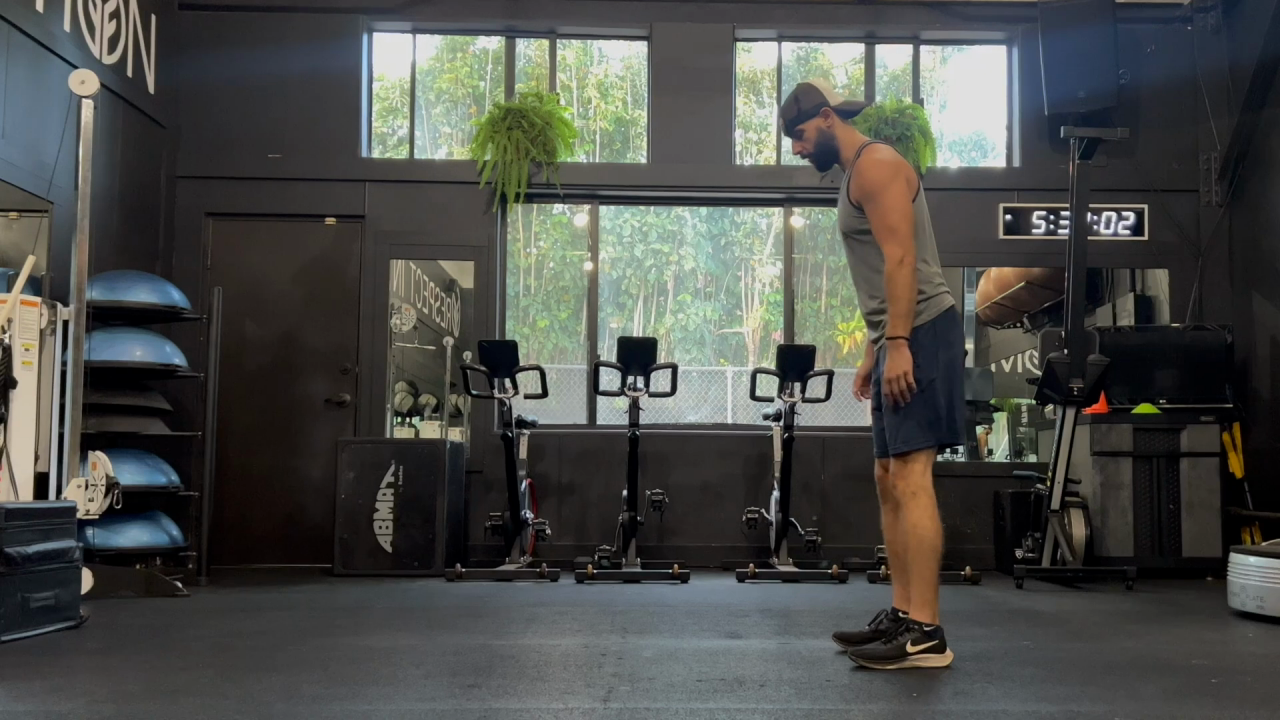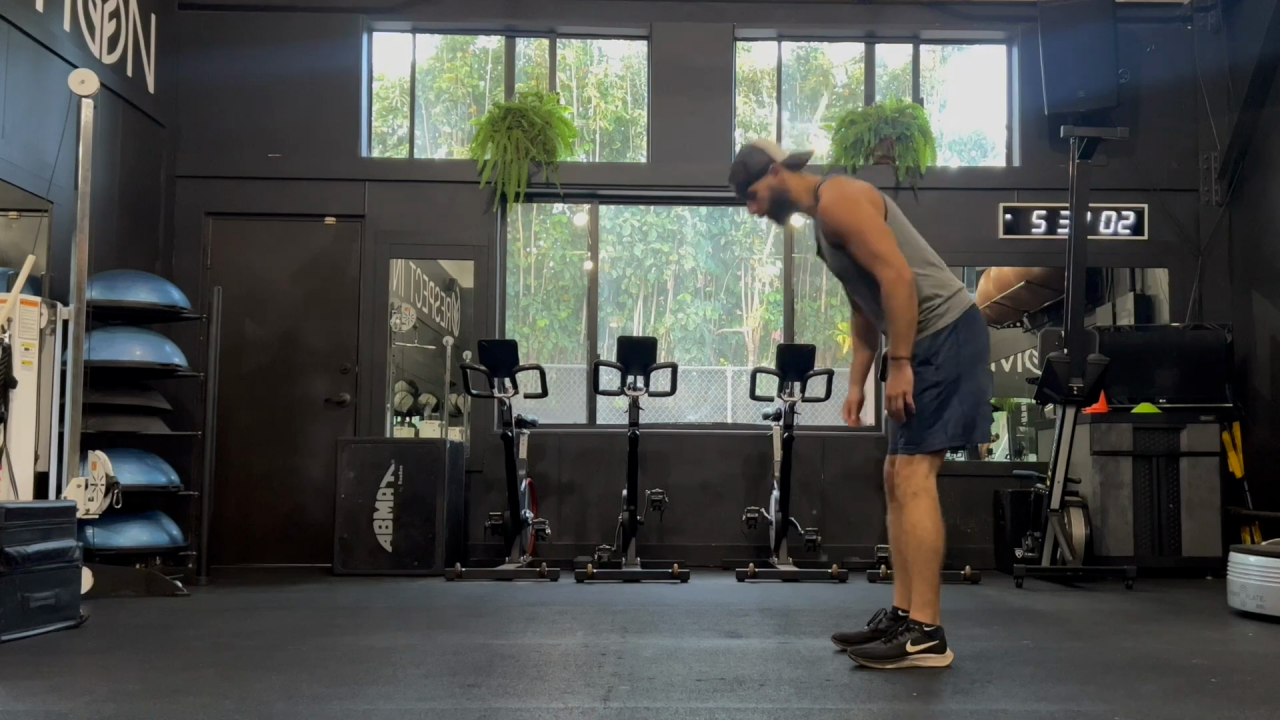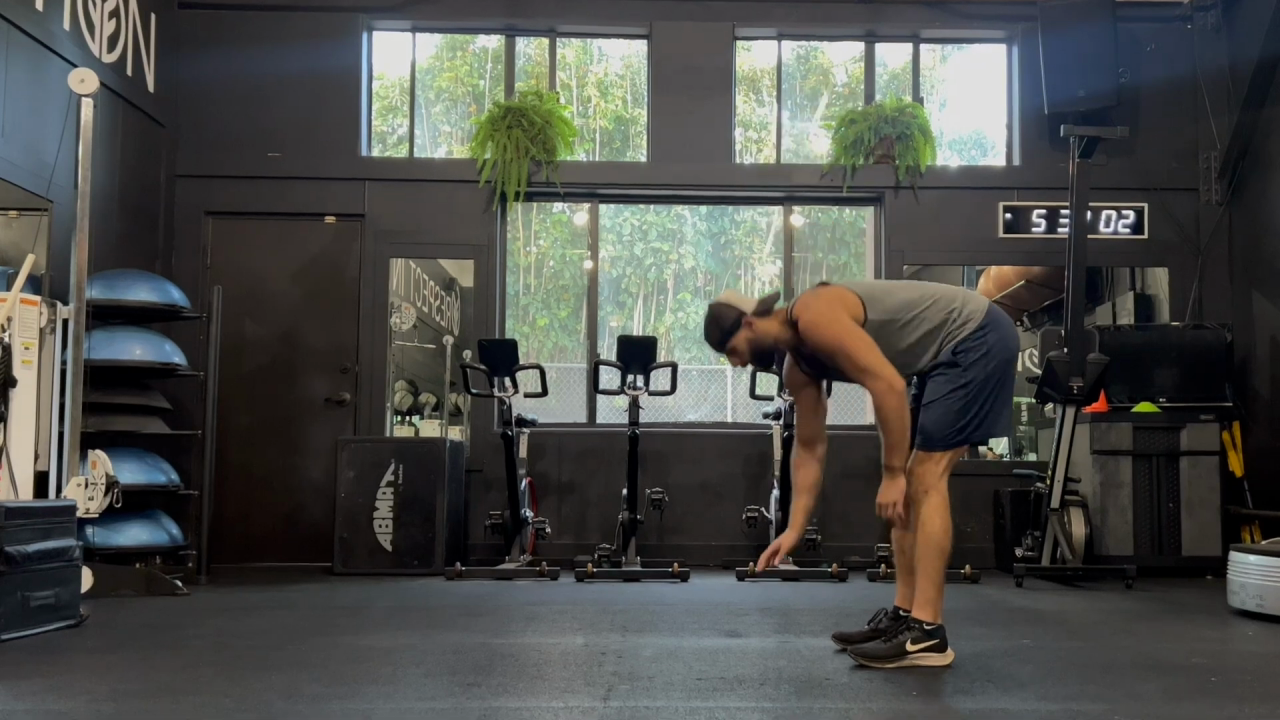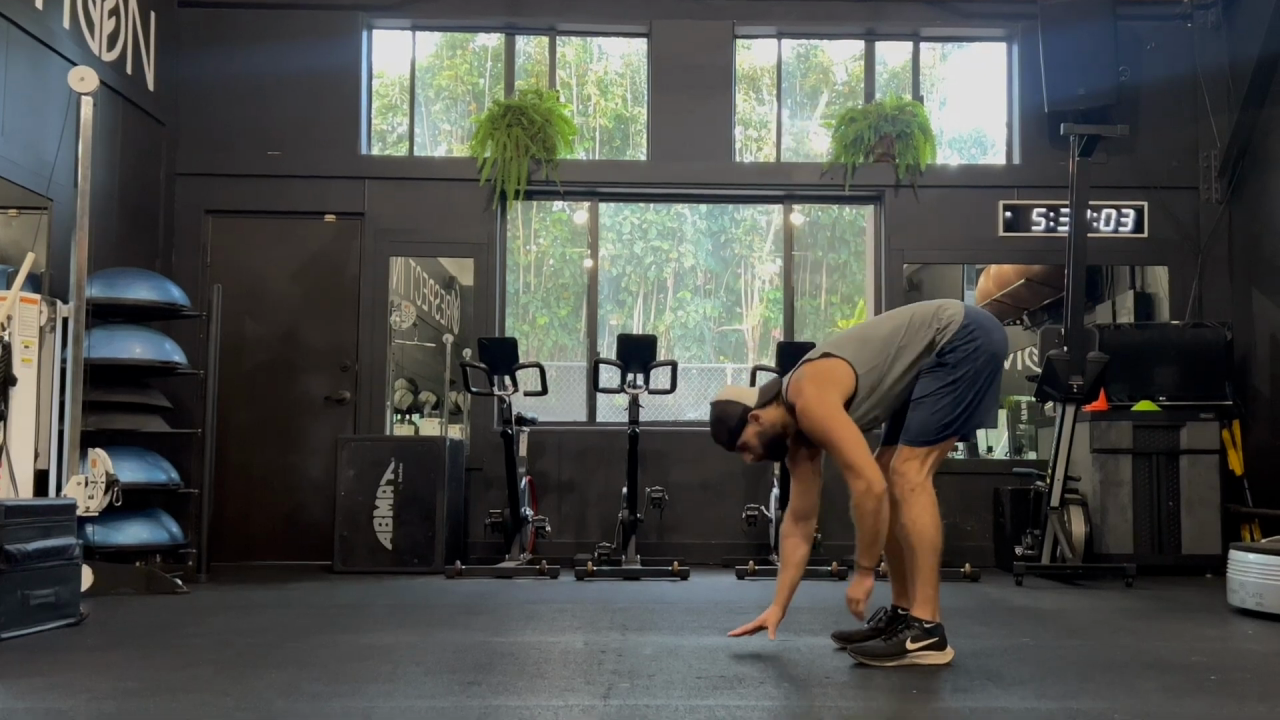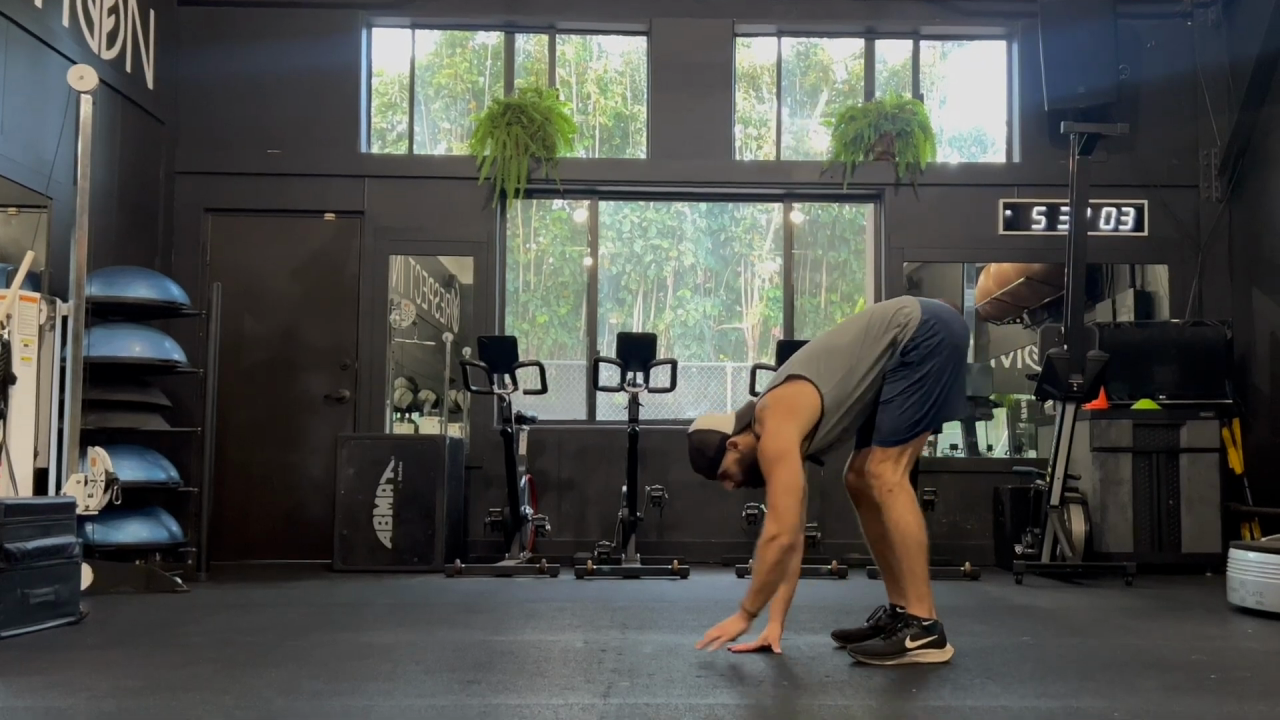
dt=0.4s
person 1, frame 1
left shoulder: (877, 164)
right shoulder: (856, 175)
left elbow: (901, 261)
left wrist: (898, 344)
right wrist: (874, 353)
left hip: (920, 335)
right hip: (902, 339)
left knee: (908, 479)
right knee: (888, 482)
left ankle: (925, 634)
right ankle: (903, 614)
person 1, frame 2
left shoulder: (839, 197)
right shoulder: (823, 218)
left elbow: (898, 277)
right elbow: (863, 307)
left wrist: (899, 363)
right wrist: (856, 382)
left hip: (946, 334)
right hip: (925, 342)
left knee: (913, 477)
right knee: (897, 479)
left ankle: (925, 634)
right ankle: (902, 614)
person 1, frame 3
left shoulder: (815, 318)
right shoulder: (798, 362)
left elbow: (889, 385)
right elbow: (809, 448)
left wrist: (892, 474)
right wrist: (793, 530)
left hip: (978, 336)
right hip: (953, 351)
left knee: (925, 476)
right knee: (909, 491)
left ankle: (926, 633)
right ankle: (904, 614)
person 1, frame 4
left shoulder: (811, 401)
right shoulder: (796, 426)
left elbow: (869, 485)
right elbow: (800, 519)
left wrist: (863, 572)
right wrist: (777, 607)
left hip: (965, 338)
right hip: (951, 345)
left knee: (908, 474)
right knee: (894, 477)
left ankle: (925, 630)
right ankle: (903, 614)
person 1, frame 5
left shoulder: (775, 433)
right shoulder: (778, 435)
left elbow: (781, 536)
right elbow: (784, 532)
left wrist: (745, 615)
right wrist: (775, 621)
left hip: (926, 332)
right hip: (916, 338)
left knee: (883, 477)
right knee: (861, 480)
left ankle: (923, 629)
right ankle: (900, 612)
